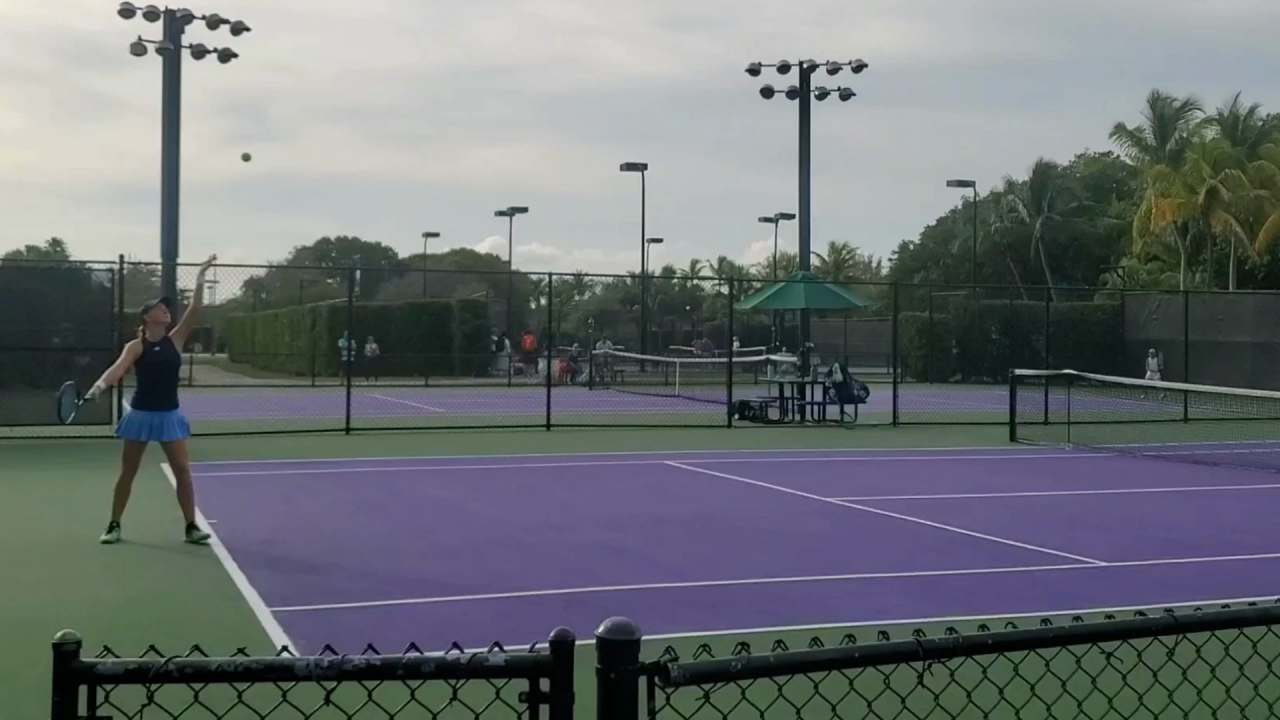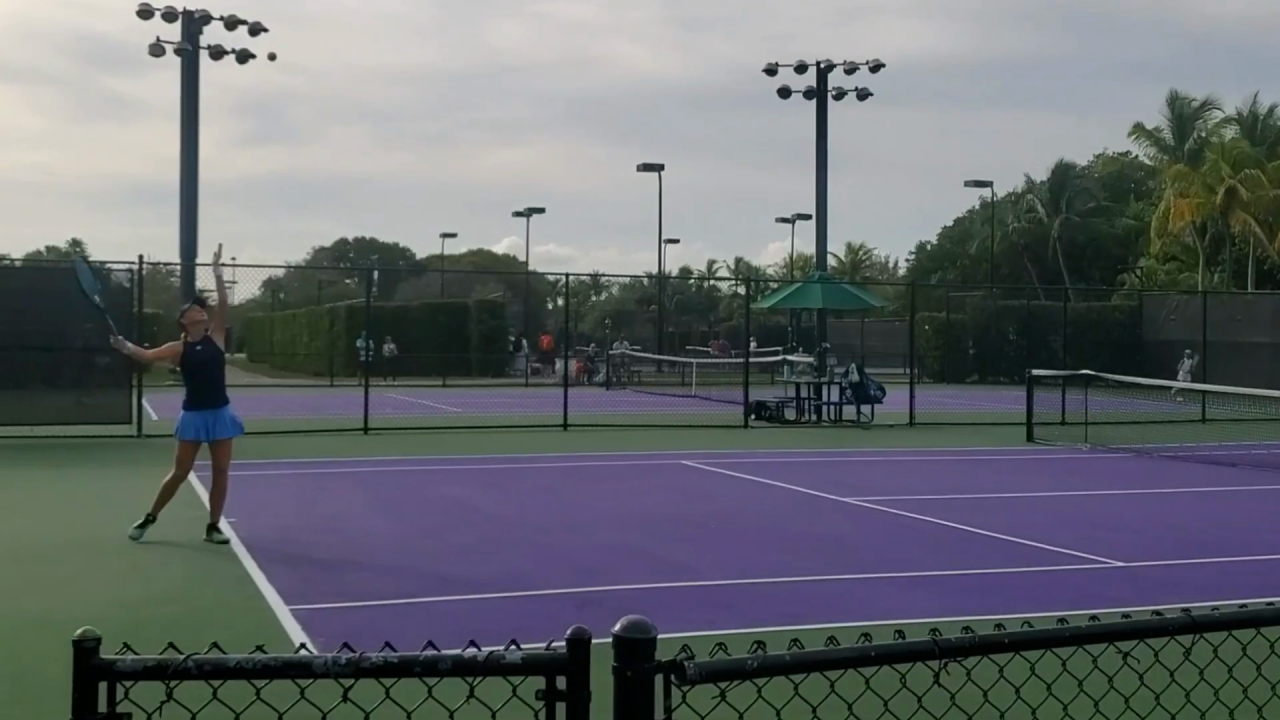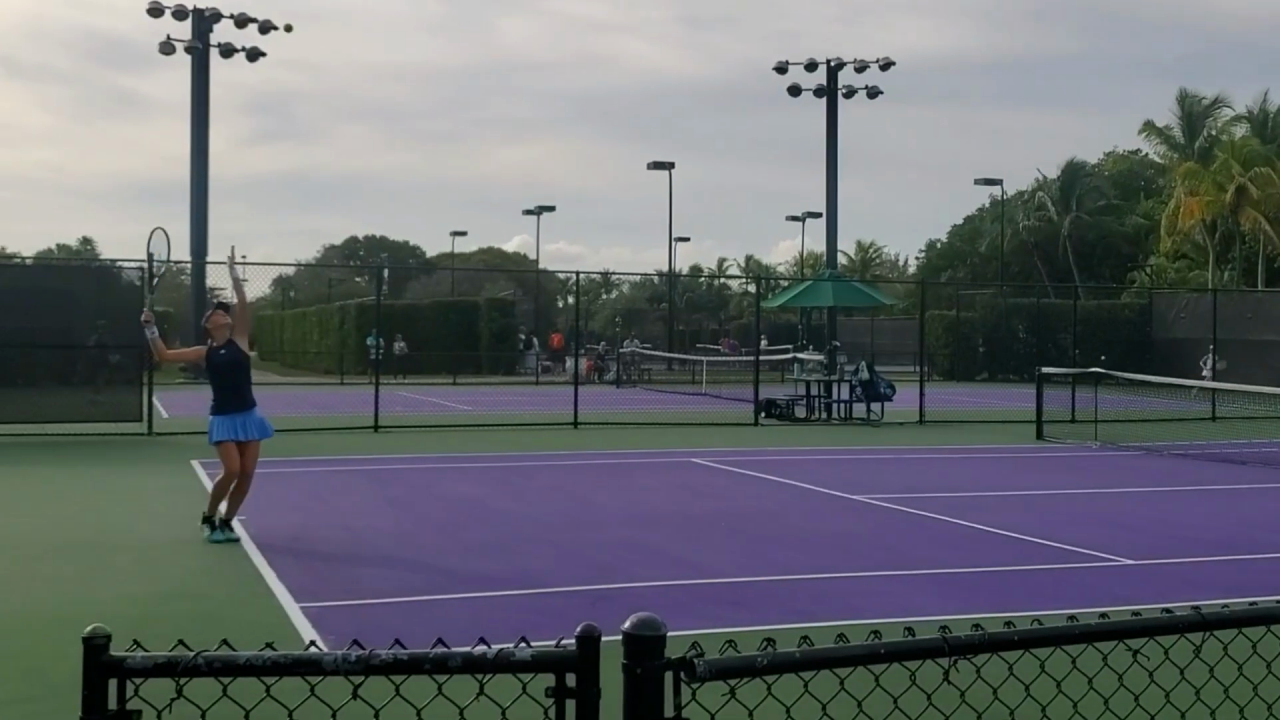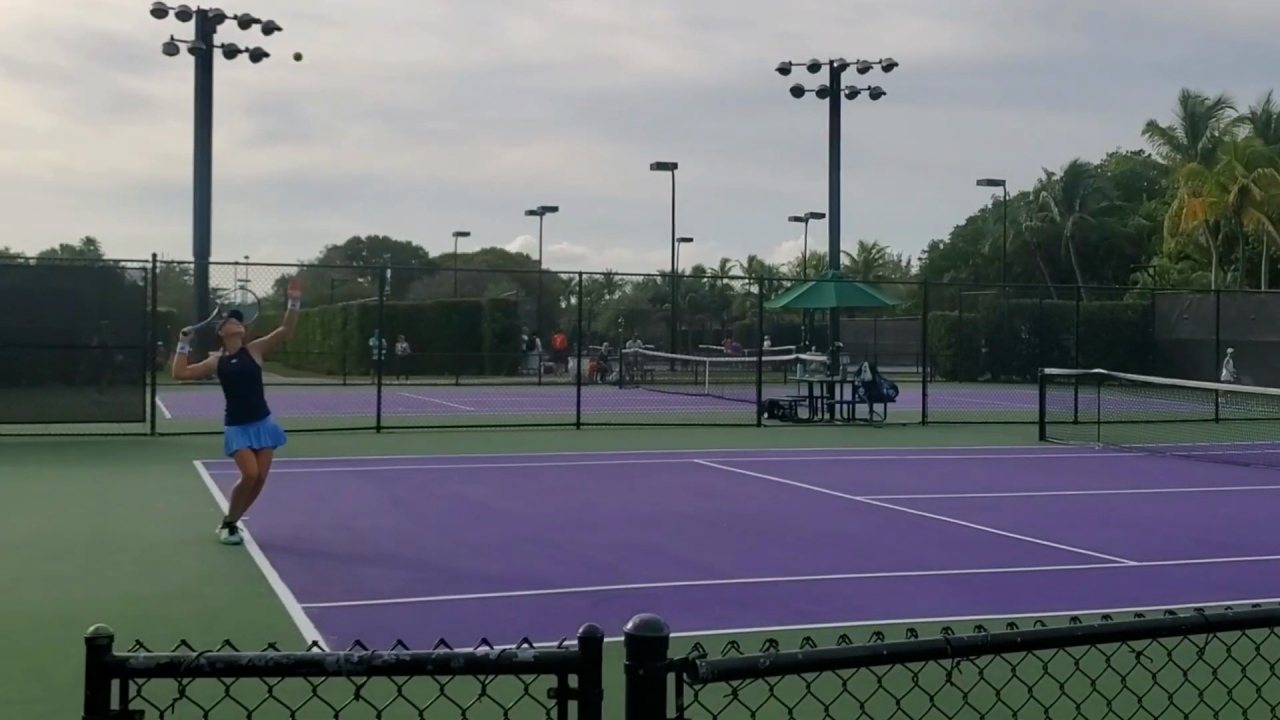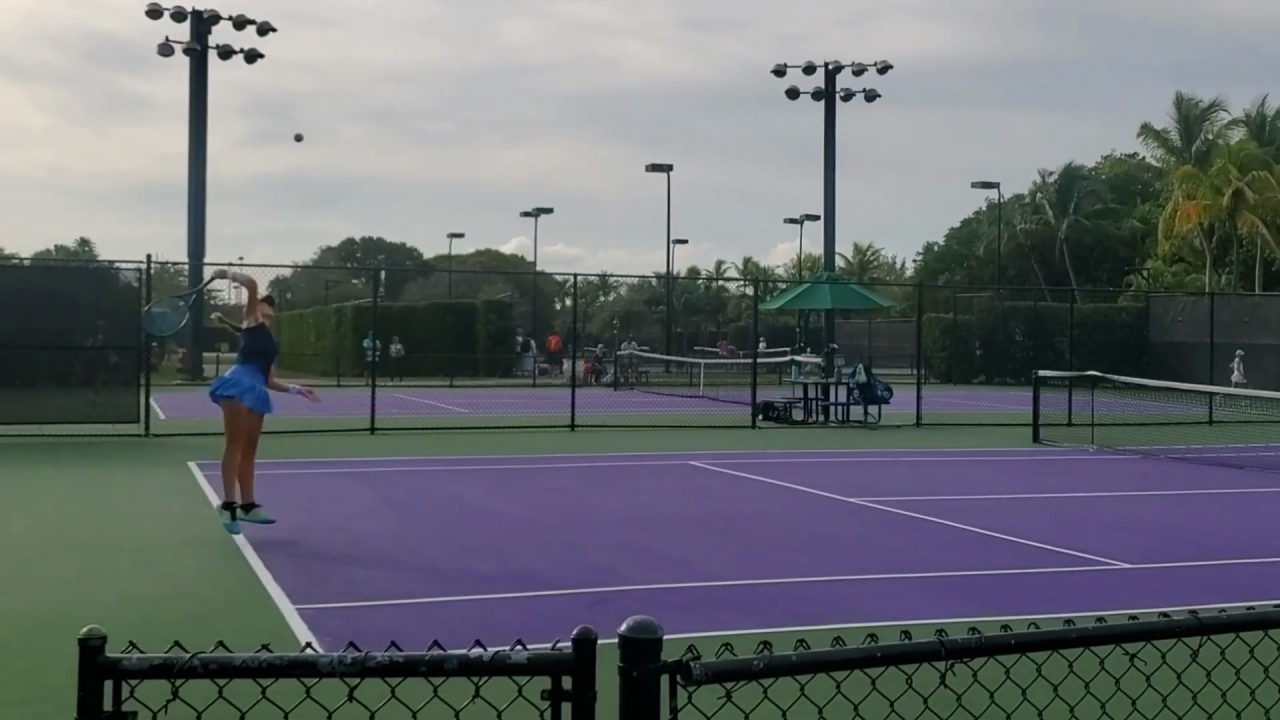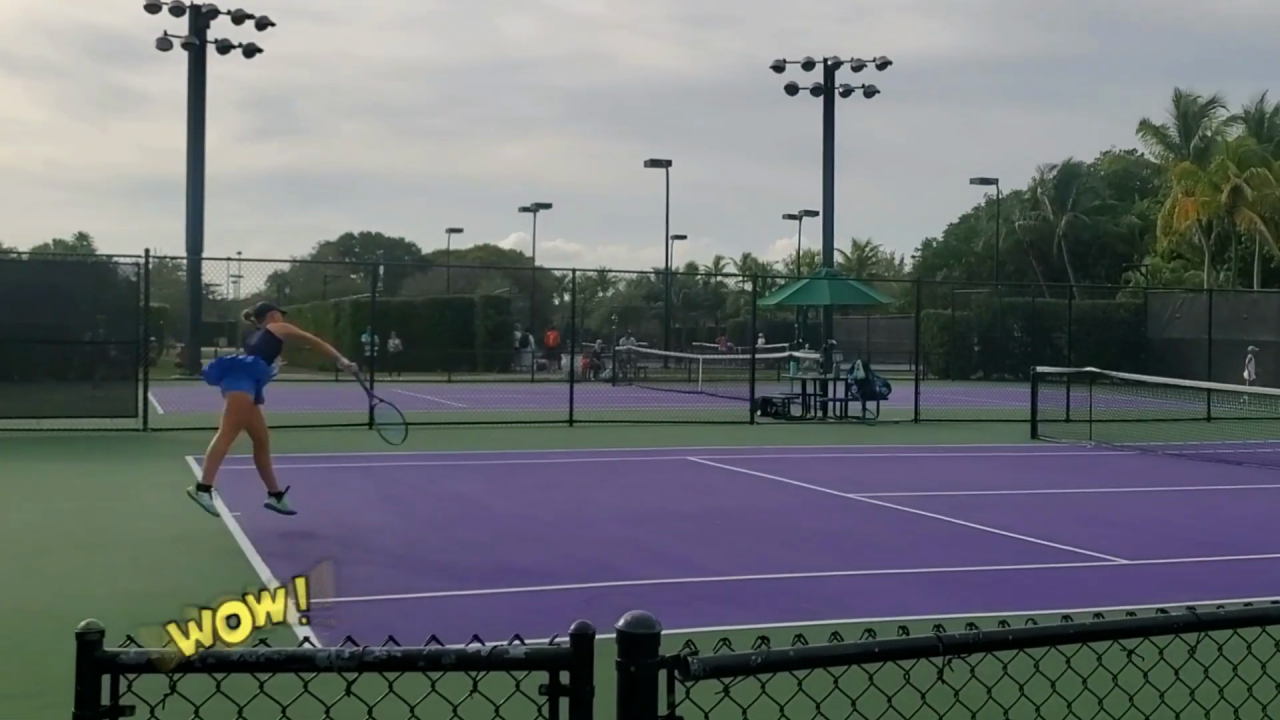
dt=0.2s
person 1, frame 1
left shoulder: (175, 340)
right shoulder: (136, 346)
left elbow: (194, 309)
right elbow: (118, 368)
left wrist: (201, 278)
right wrist: (100, 385)
left hip: (170, 415)
right hip: (141, 415)
left knee: (183, 471)
right knee: (128, 474)
left ankle: (192, 527)
right ankle: (115, 525)
person 1, frame 2
left shoulder: (216, 337)
right shoulder: (178, 348)
left elbow: (223, 303)
right elbow: (146, 355)
left wrist: (217, 270)
right wrist: (123, 345)
left hip: (220, 414)
right hip: (193, 416)
left knee: (221, 473)
right knee: (179, 473)
left ankle: (214, 526)
right ankle: (148, 518)
person 1, frame 3
left shoulder: (240, 339)
right shoulder: (203, 352)
left elbow: (243, 304)
right elbow: (163, 355)
left wrist: (233, 273)
right wrist: (150, 329)
left hip: (248, 416)
right hip: (222, 419)
left knee: (247, 473)
right knee: (232, 470)
left ankle: (225, 523)
right ankle: (209, 518)
person 1, frame 4
left shoulder: (254, 351)
right shoulder: (216, 363)
left elbow: (285, 330)
right elbow: (178, 373)
left wrist: (293, 300)
right wrist: (182, 344)
left hip: (263, 425)
right hip: (238, 428)
left knee: (260, 479)
right knee: (250, 477)
left ankle: (232, 521)
right ankle: (228, 524)
person 1, frame 5
left shoulder: (269, 340)
right shoulder: (254, 323)
left elbow: (269, 380)
right elbow: (251, 285)
left wrist: (294, 388)
right wrist: (230, 275)
left hip: (255, 389)
right hip: (239, 385)
left knee: (249, 449)
right knee: (235, 445)
left ankle: (248, 505)
right ankle: (228, 505)
person 1, frame 6
left shoulder: (256, 337)
right shoulder: (278, 328)
right elbow: (310, 340)
right wrist: (341, 359)
left hip: (241, 379)
right hip: (244, 378)
left knee: (261, 443)
right knee: (227, 434)
left ankle: (276, 496)
right ankle: (203, 488)
